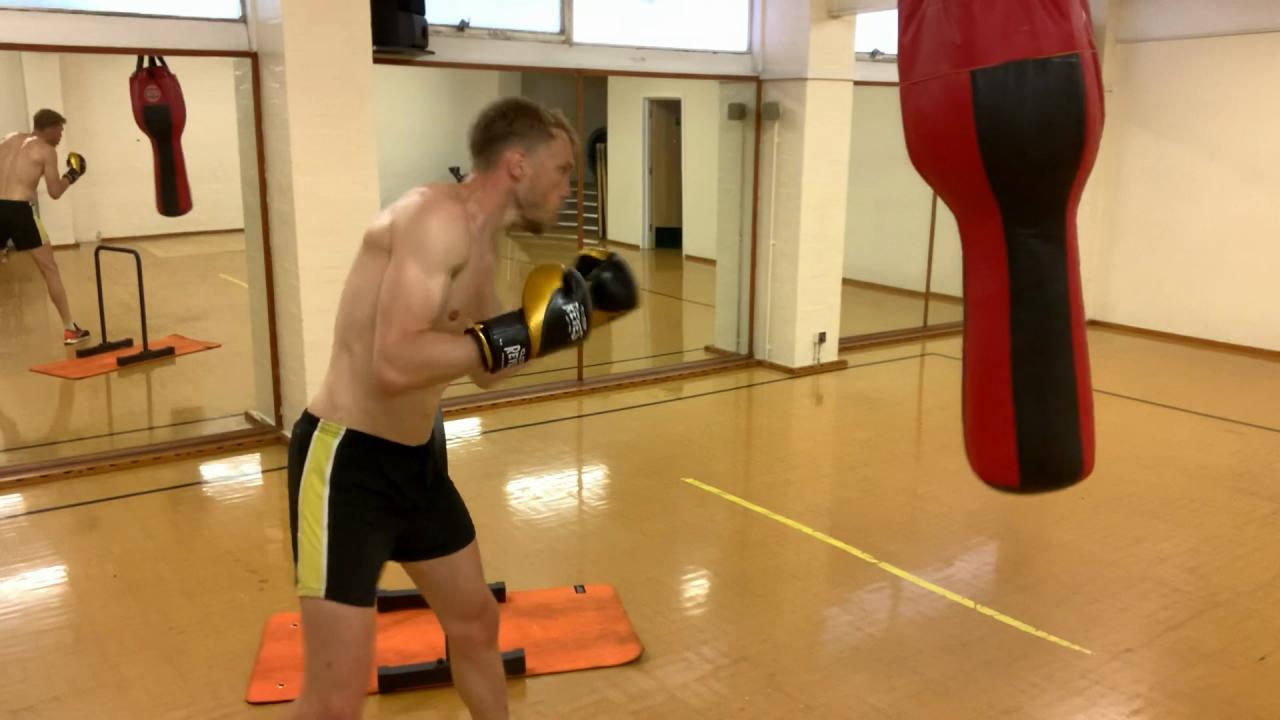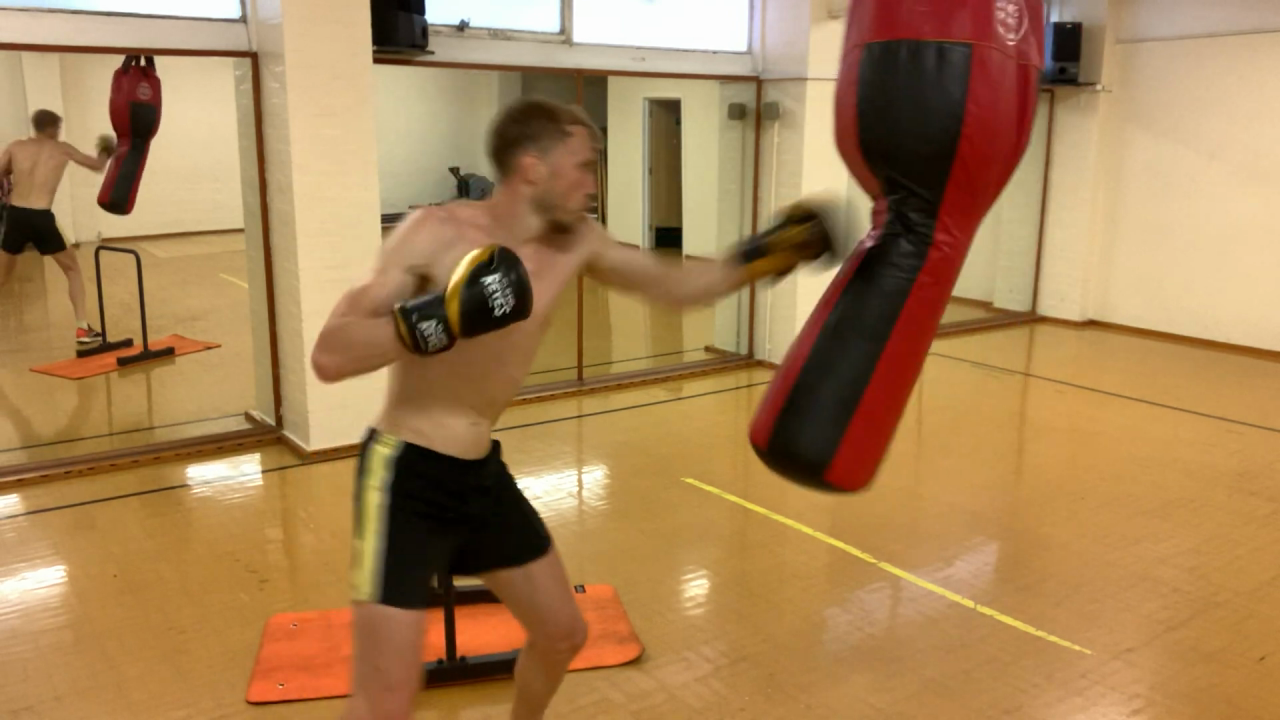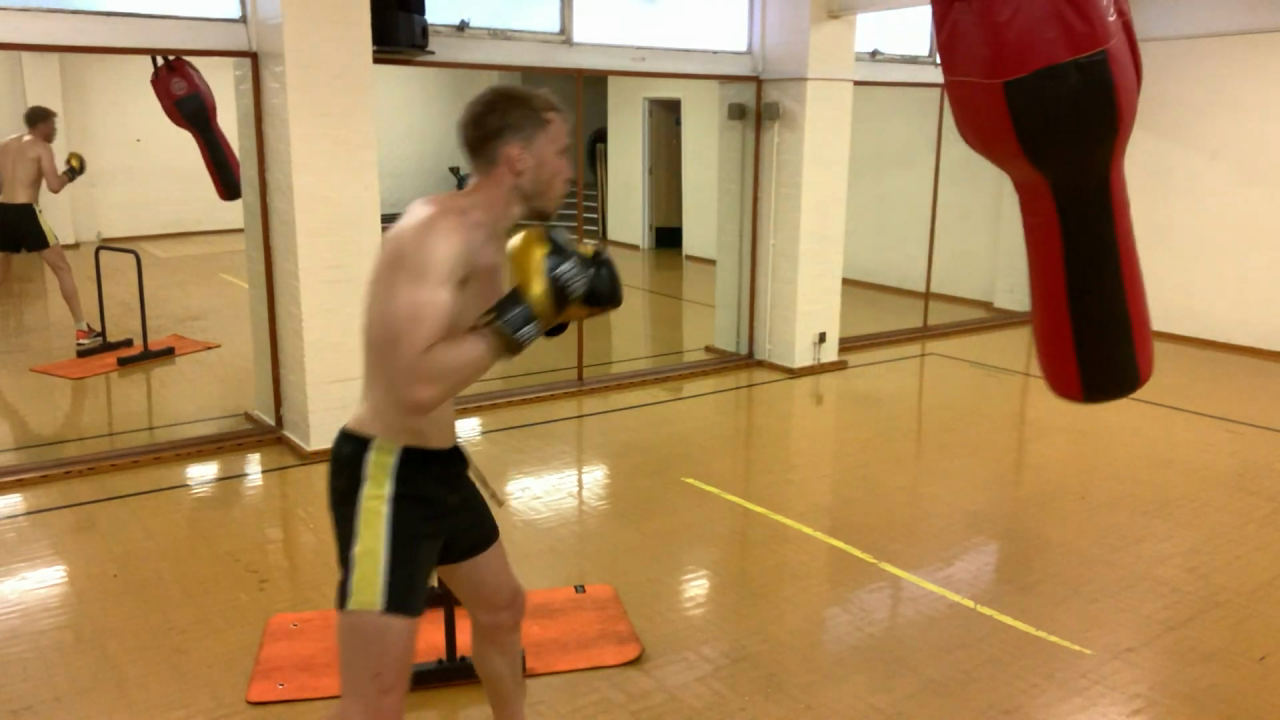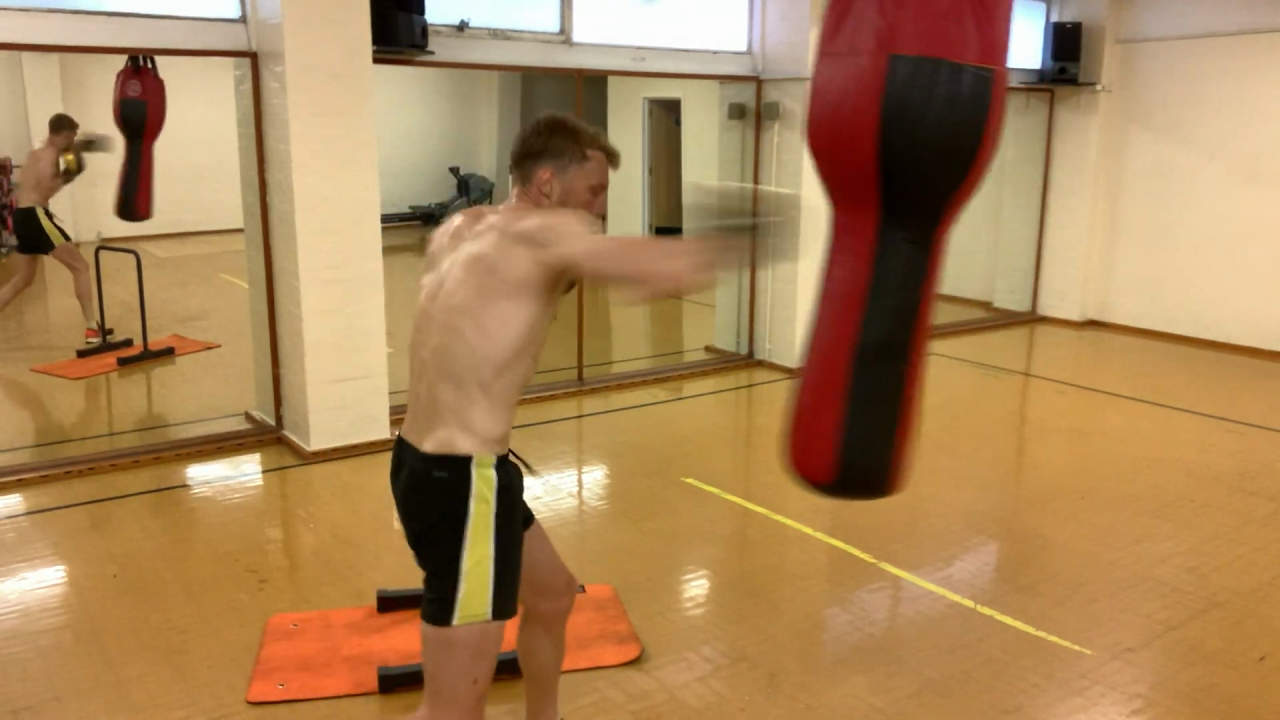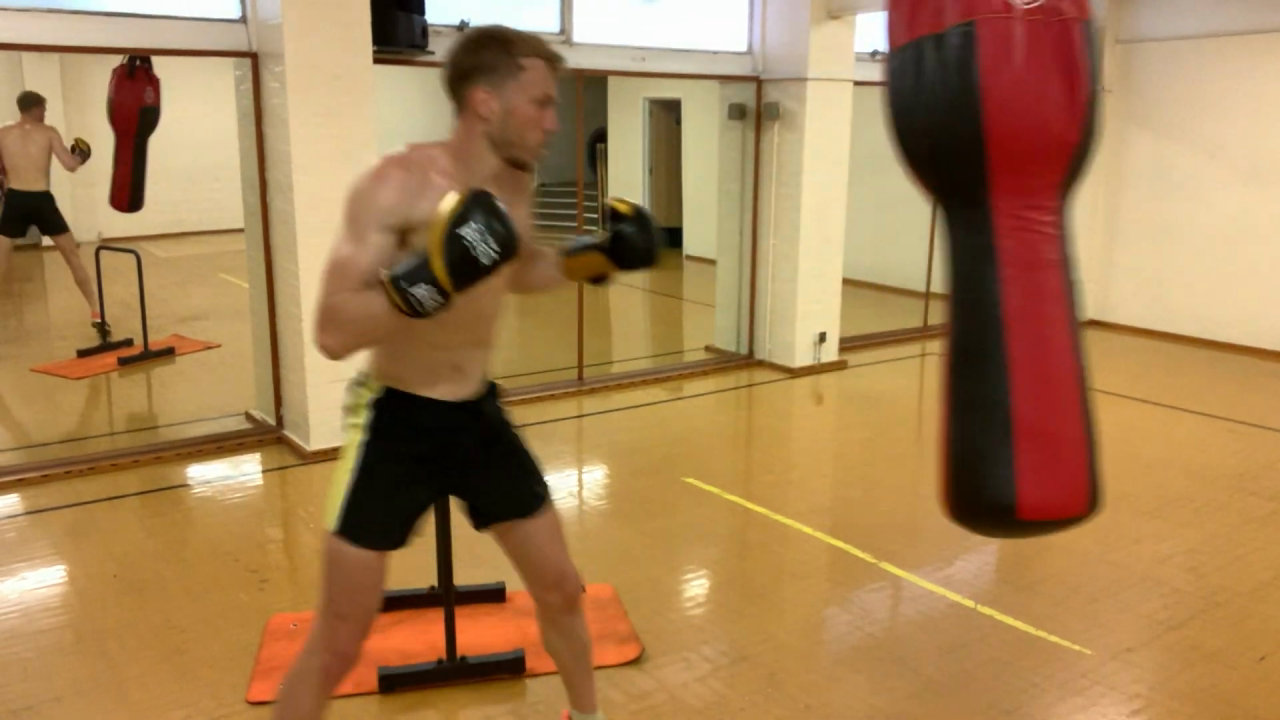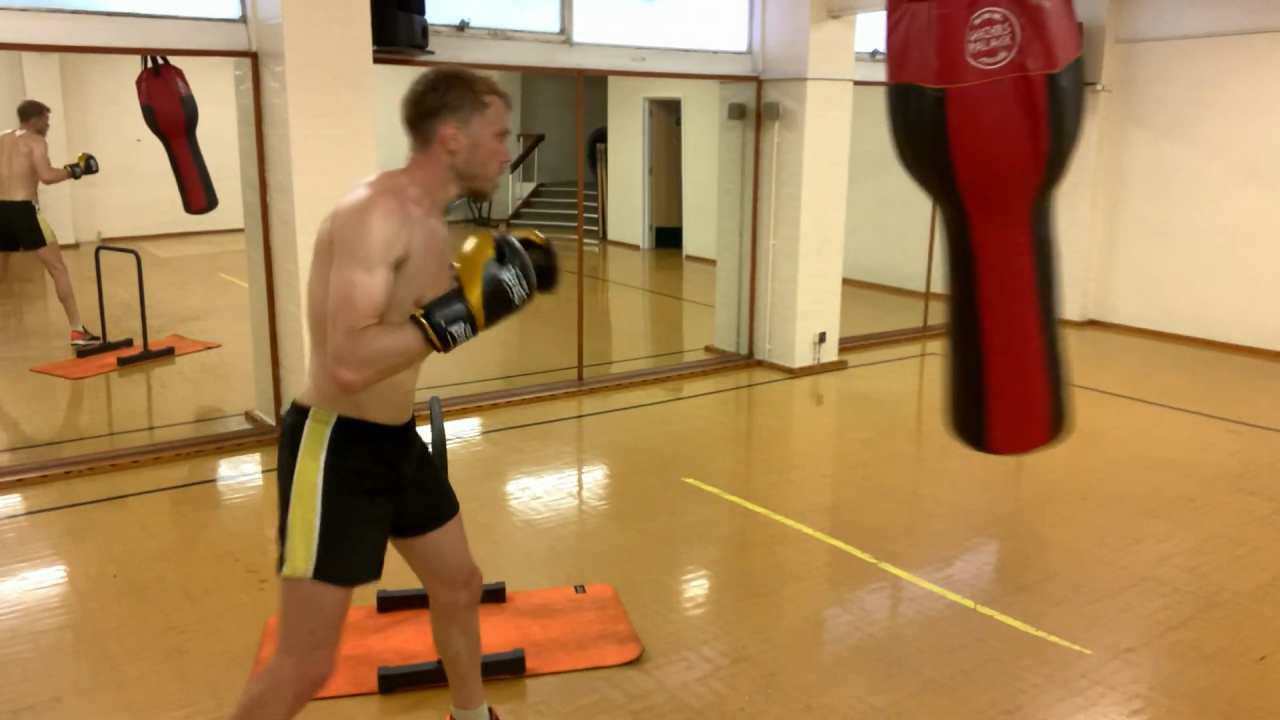
dt=0.7s
person 1, frame 1
left shoulder: (483, 245)
right shoulder: (437, 217)
left elbow: (485, 370)
right elbow: (393, 364)
left wrist: (571, 317)
right wrist: (522, 331)
left hip: (417, 459)
right hip: (344, 461)
left knee: (474, 625)
person 1, frame 2
left shoulder: (572, 240)
right shoulder: (431, 233)
left elbow: (676, 285)
right elbow: (329, 358)
left wrist: (770, 252)
right wrist: (440, 316)
left hip: (480, 474)
right hip: (405, 477)
left knee: (562, 631)
person 1, frame 3
left shoulder: (497, 235)
right shoulder: (438, 230)
right elbow: (418, 383)
left wrist: (559, 305)
right wrist: (523, 312)
left hip: (442, 463)
right hip: (388, 474)
left knee: (501, 605)
person 1, frame 4
left shoulder: (459, 228)
right shoulder: (546, 231)
right elbow: (671, 272)
right wrist: (740, 234)
left hip: (436, 468)
right hip: (461, 484)
left knee: (554, 596)
person 1, frame 5
left shoulder: (510, 183)
right shoulder: (395, 183)
right elbow: (333, 333)
left wrist: (602, 253)
right wrist: (432, 278)
left hip: (479, 416)
right hip: (395, 424)
left knee: (558, 589)
right knee: (334, 646)
person 1, frame 6
left shoulder: (430, 217)
right shoulder: (376, 212)
right elbow: (348, 363)
left wrist: (487, 284)
right wrist: (463, 310)
left hip: (397, 440)
right hip: (335, 448)
left knee: (459, 585)
person 2, frame 1
right shoulder: (46, 150)
right elbow: (55, 192)
right wrist: (73, 174)
right hip: (20, 210)
right knee: (50, 271)
right ankle: (70, 330)
person 2, frame 2
right shoulder: (62, 149)
right elbow: (98, 166)
right wrist: (106, 151)
right hip: (42, 218)
right knee: (73, 270)
right ankle: (83, 329)
person 2, frame 3
right shoulder: (42, 147)
right elbow: (54, 187)
right wrist: (72, 172)
right hip: (25, 213)
right knee: (63, 270)
right ankle: (82, 330)
person 2, frame 4
left shoulder: (47, 149)
right shoulder: (49, 152)
right elbow: (44, 188)
right wrist: (66, 175)
left hip: (21, 217)
right hip: (34, 216)
left knee: (22, 279)
right knee: (81, 268)
right ankle: (92, 328)
person 2, frame 5
right shoulder: (48, 132)
right elbow: (71, 164)
right wrist: (81, 154)
right hip: (41, 201)
right knee: (72, 256)
right ankle: (96, 313)
person 2, frame 6
right shoulder: (35, 141)
right elbow: (47, 176)
right wrist: (76, 169)
right hip: (23, 210)
right knee: (58, 269)
right ankle: (77, 331)
